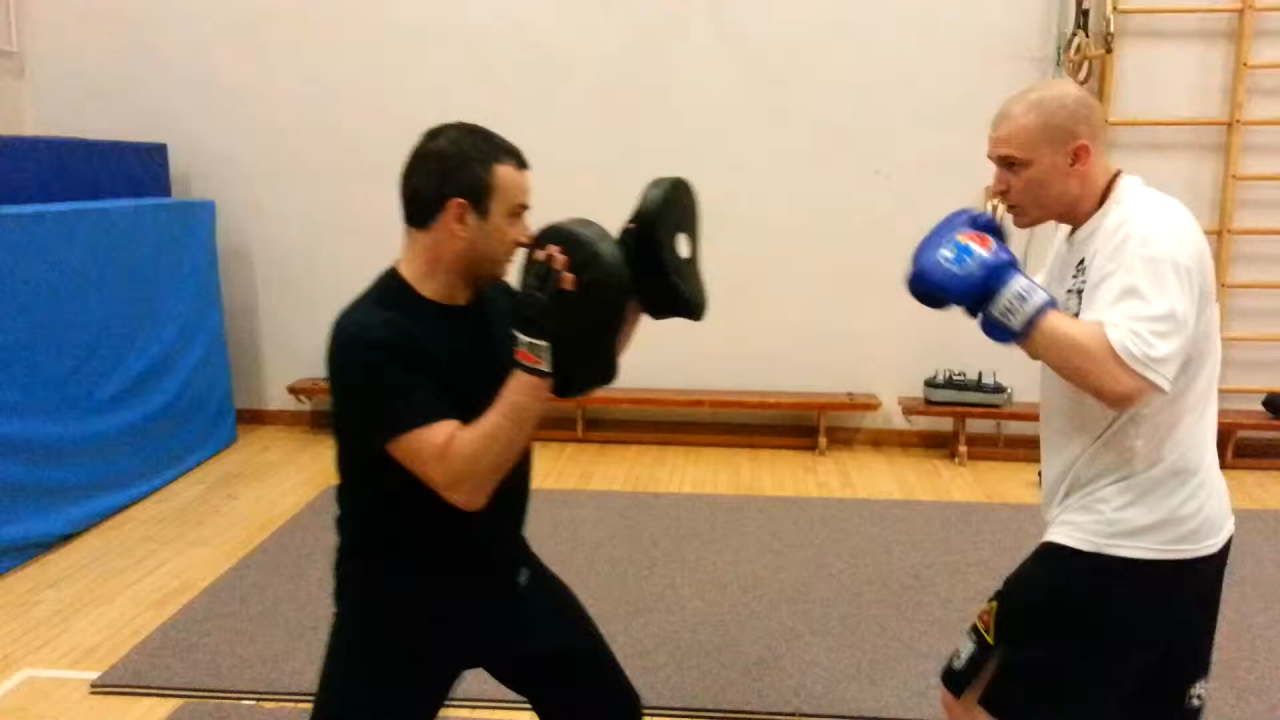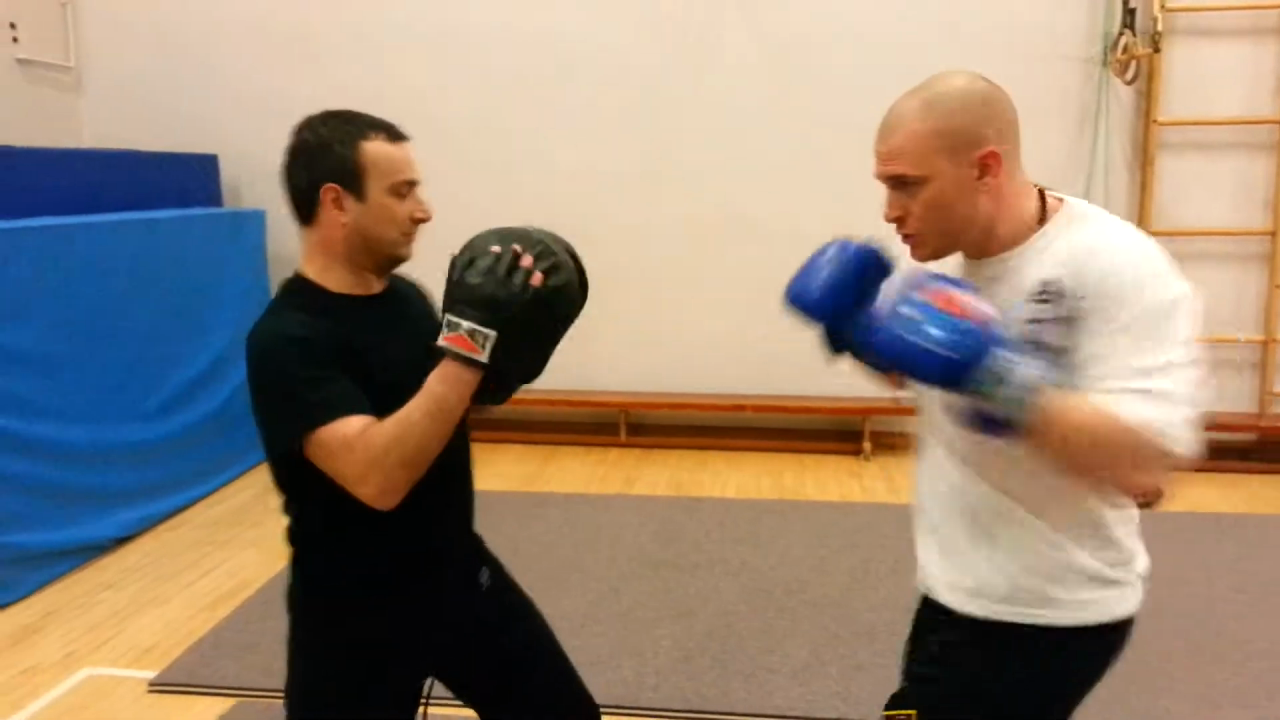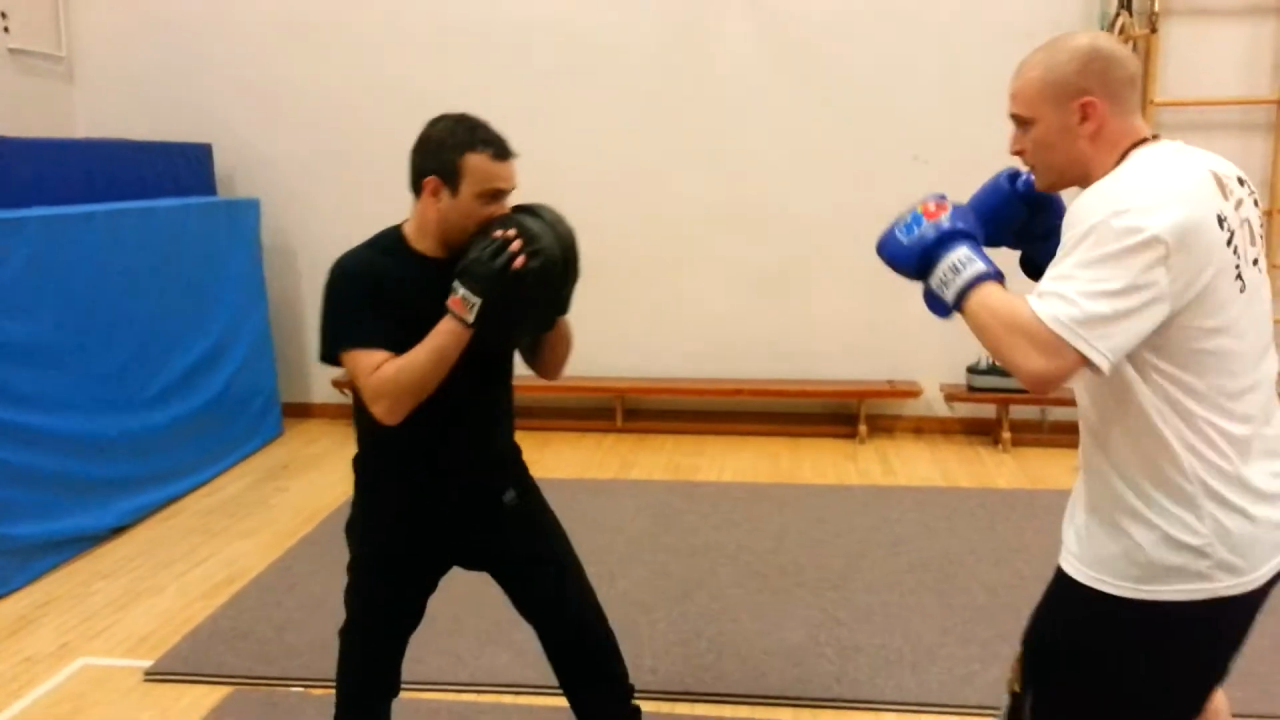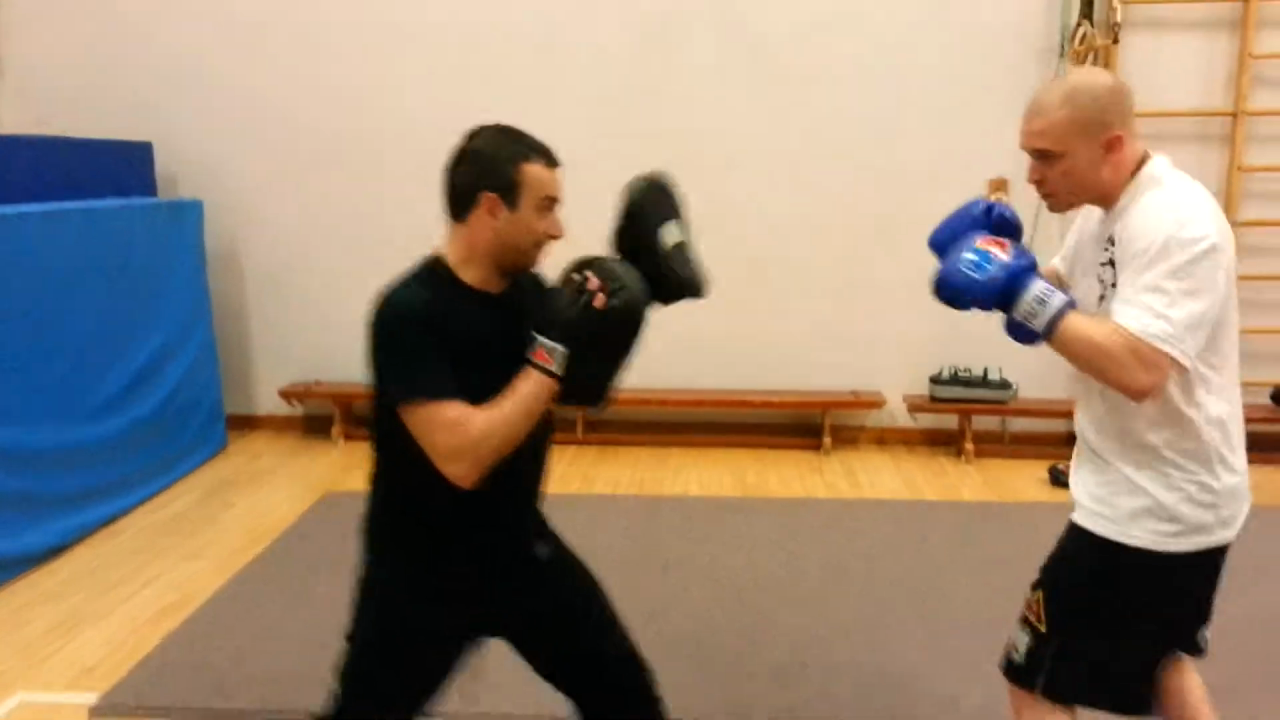
dt=1s
person 1, frame 1
left shoulder: (1152, 235)
right shoulder: (1090, 231)
left elbow: (1118, 377)
right elbow: (1076, 348)
left wrist: (1004, 293)
right wrist: (1001, 288)
left hip: (1127, 538)
person 1, frame 2
left shoulder: (1117, 270)
right shoulder: (939, 251)
left elbow: (1144, 465)
left wrist: (1004, 369)
right wrist: (861, 318)
left hip: (1050, 602)
right hip: (973, 579)
person 1, frame 3
left shoulder: (1129, 207)
right shoulder: (1209, 175)
left elbow: (1040, 357)
left wrist: (952, 261)
right wrist: (1048, 241)
left hip: (1157, 548)
person 1, frame 4
left shoulder: (1177, 225)
right shoulder: (1111, 207)
left elbow: (1136, 369)
right elbow: (1072, 309)
left wrist: (1021, 290)
right wrist: (1003, 272)
left hip: (1156, 515)
right hip: (1164, 501)
right knee: (1153, 658)
person 2, frame 1
left shoulder: (492, 299)
right shoulder: (372, 337)
right elbow: (464, 480)
right wrist: (536, 350)
left hip: (503, 573)
right hip: (400, 599)
person 2, frame 2
left shoulder: (403, 298)
right shoulder: (290, 339)
left elbow: (473, 396)
right elbow: (377, 478)
left wrist: (514, 332)
left hip: (463, 575)
right hip: (356, 612)
person 2, frame 3
left shoulder: (496, 259)
right shoulder: (364, 274)
left elbow: (548, 365)
right elbow: (387, 399)
left wrist: (551, 301)
right wrist: (466, 303)
left hip: (496, 486)
right hip: (400, 501)
left knee: (580, 628)
right knee: (370, 650)
person 2, frame 4
left shoulder: (526, 290)
right shoulder: (412, 313)
right elbow: (462, 457)
right wrist: (551, 354)
left hip: (519, 545)
right hip: (422, 568)
